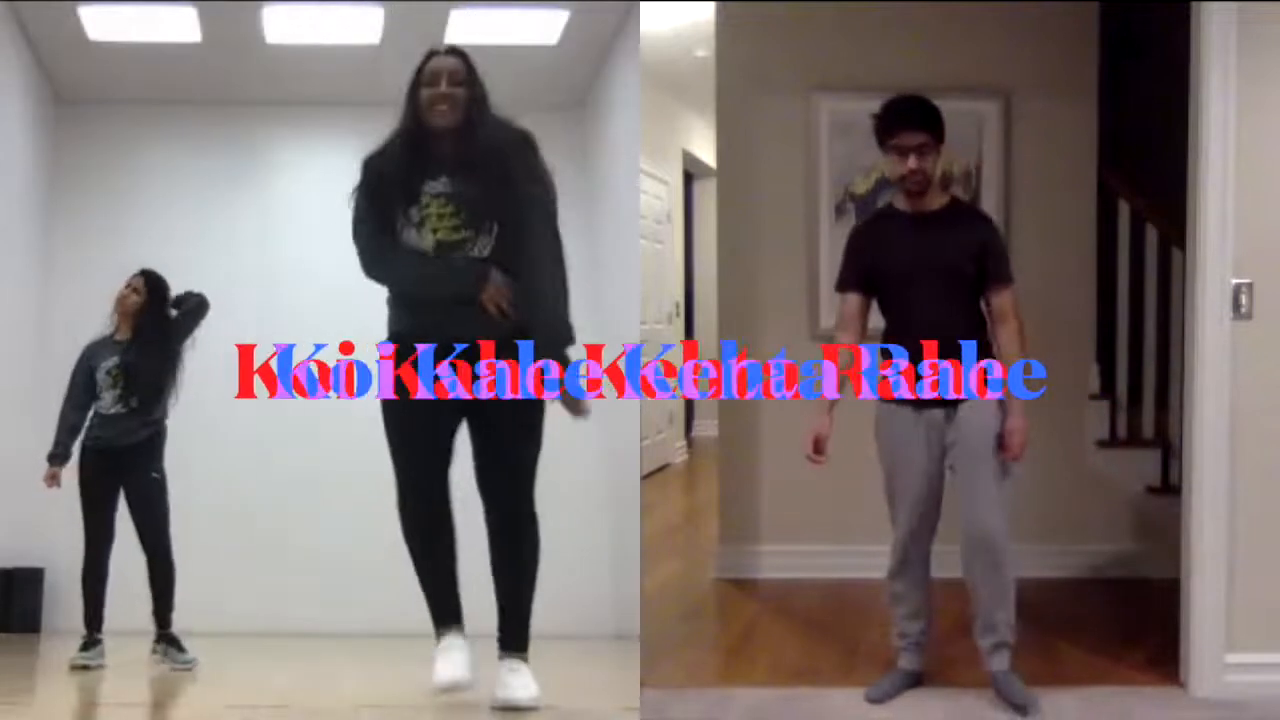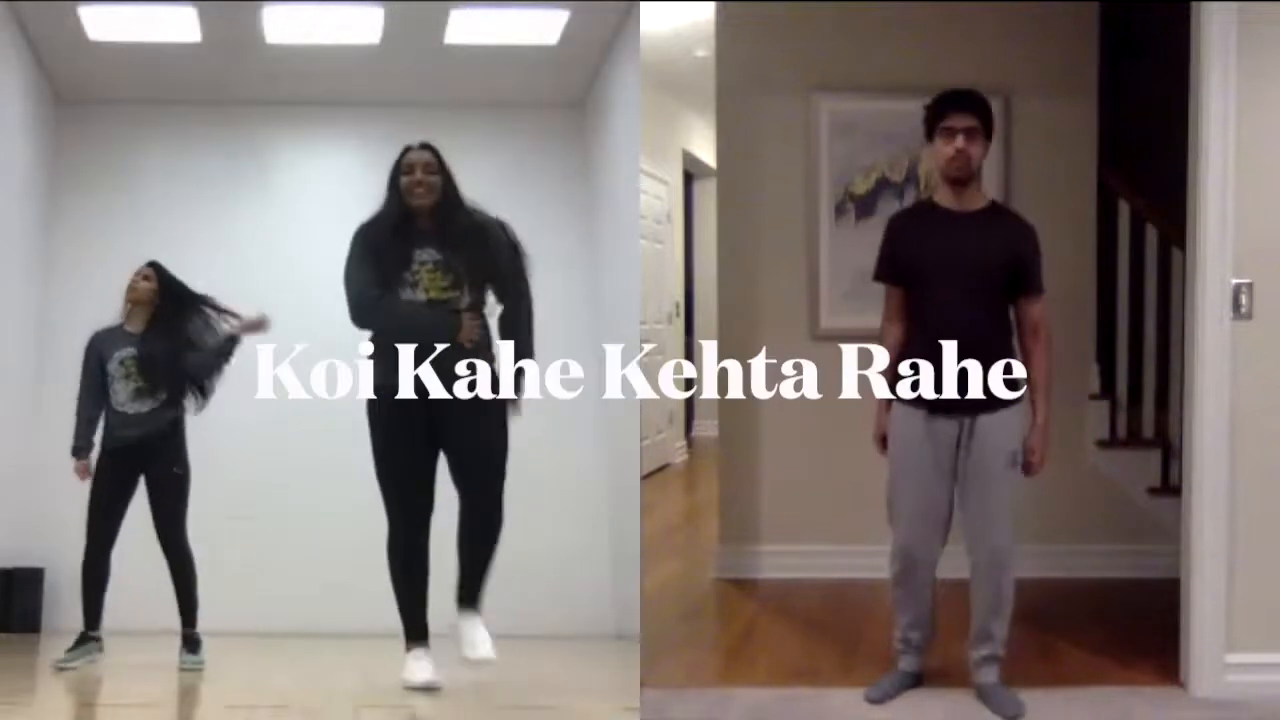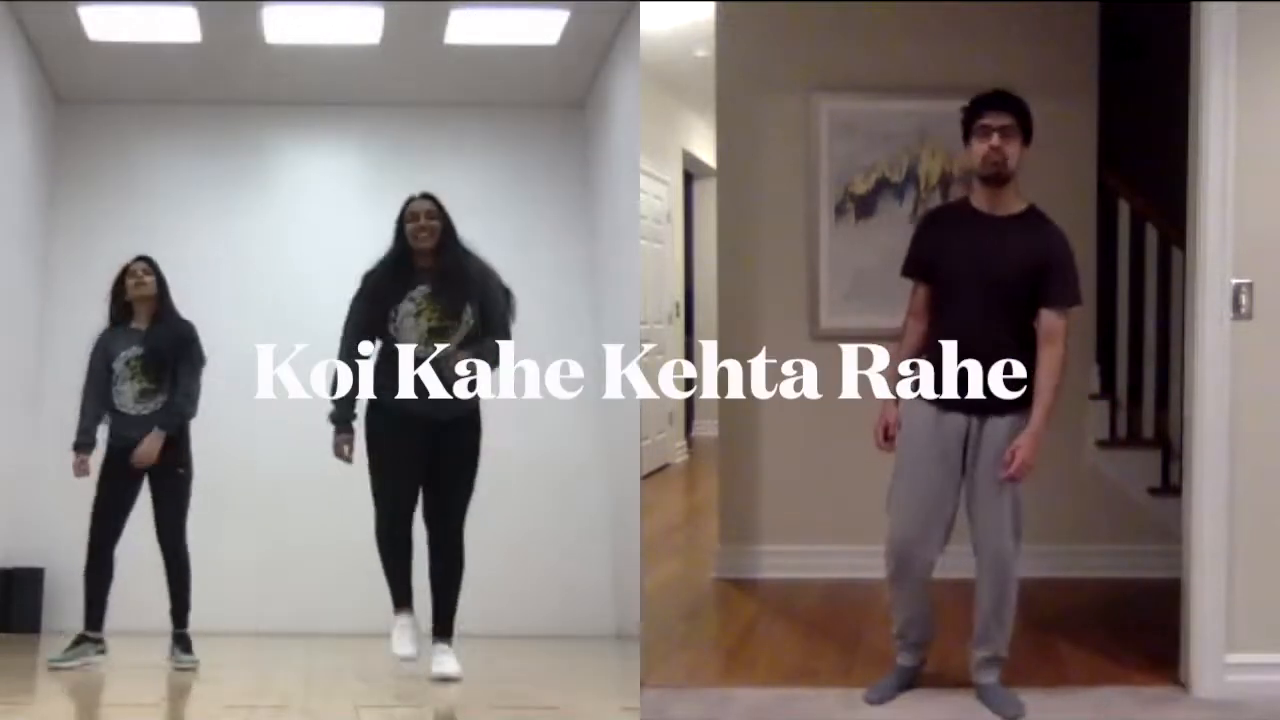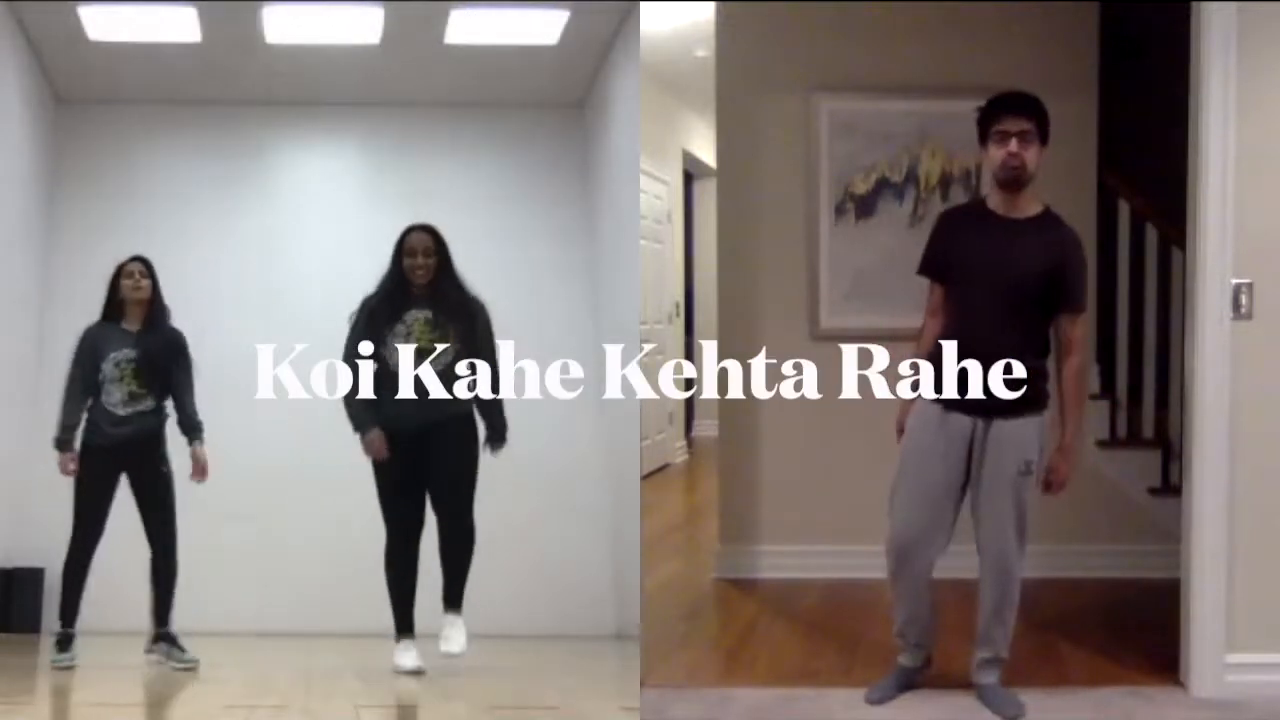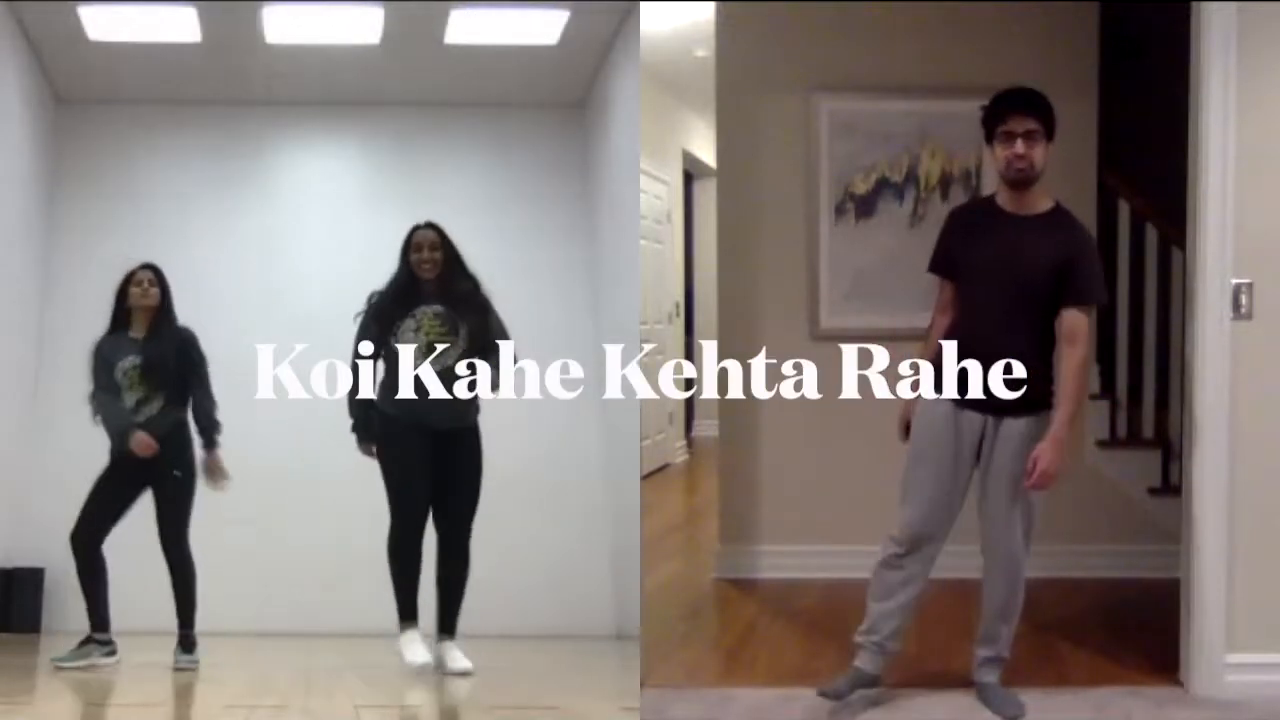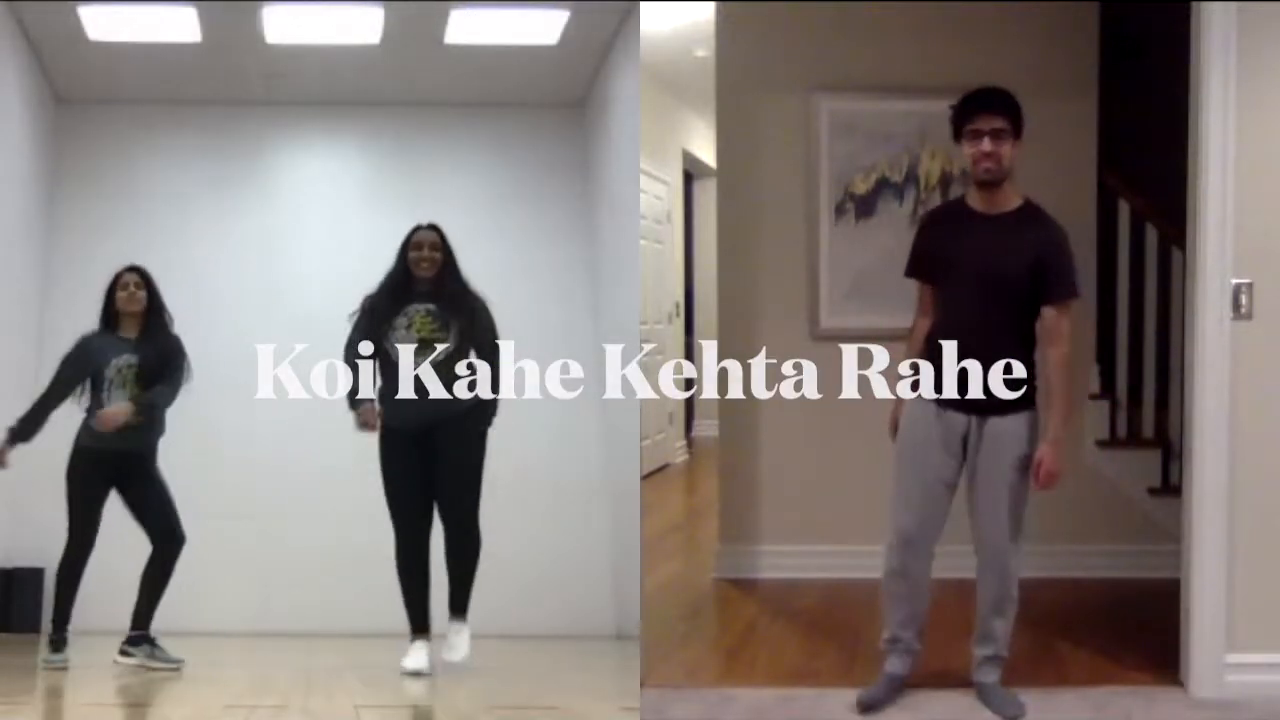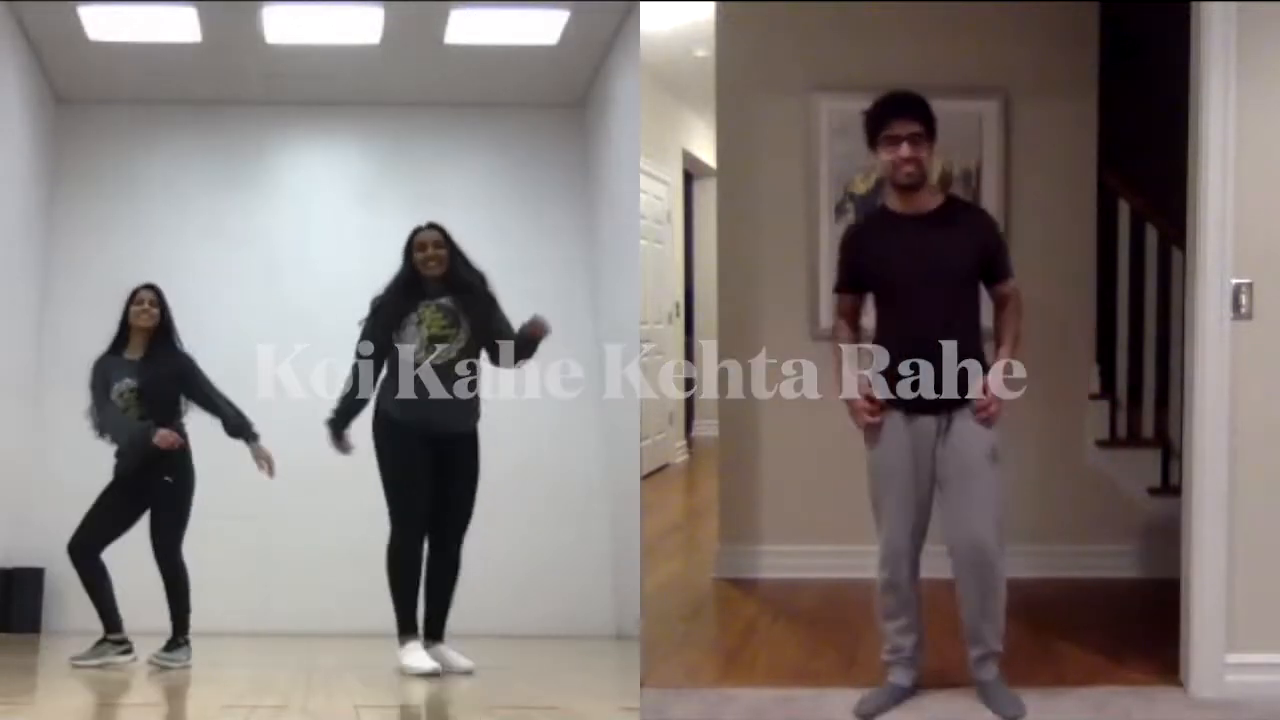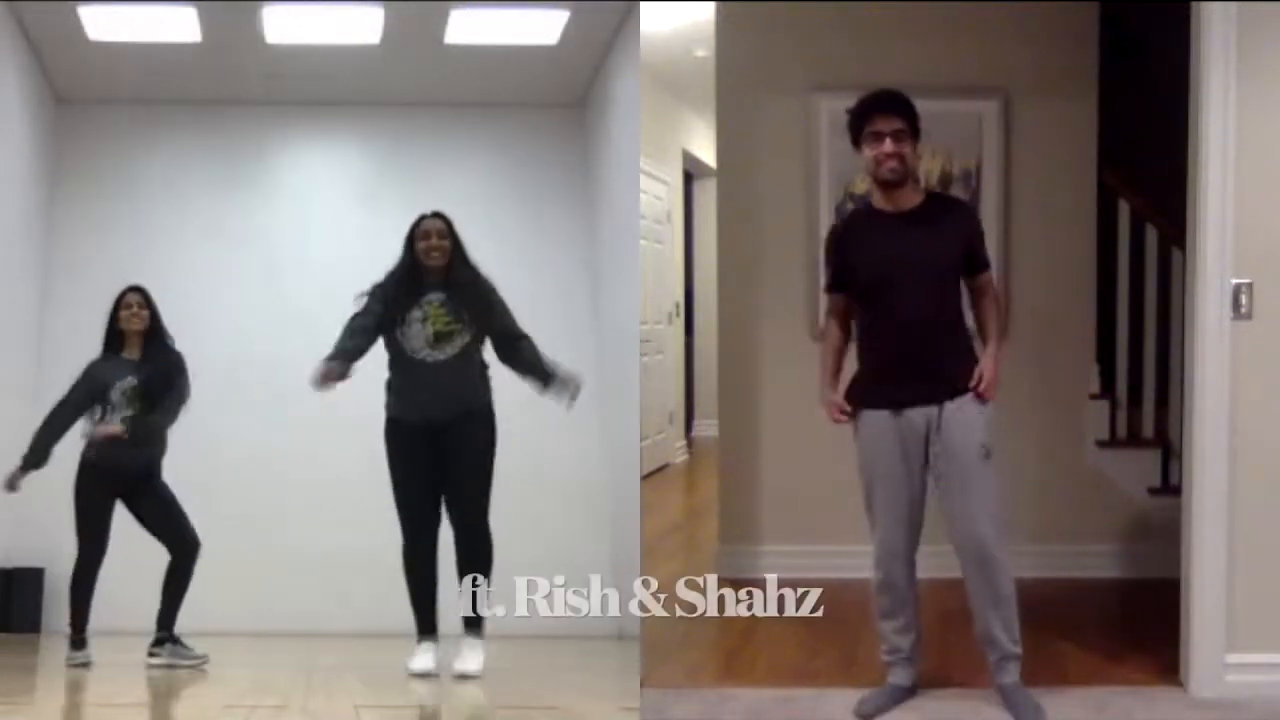
dt=0.5s
person 1, frame 1
left shoulder: (976, 227)
right shoulder: (870, 236)
left elbow: (1004, 318)
right elbow: (849, 329)
left wrist: (1017, 405)
right wrist: (825, 411)
left hip: (974, 403)
right hip: (903, 408)
left knee: (987, 532)
right knee: (909, 538)
left ankle: (1000, 661)
right ankle: (909, 658)
person 1, frame 2
left shoulder: (1014, 233)
right shoulder: (905, 228)
left elbow: (1034, 331)
right elbow: (894, 321)
left wrist: (1040, 420)
right wrist: (883, 404)
left hip: (996, 414)
right hip: (919, 412)
left knee: (993, 547)
right knee: (912, 544)
left ankle: (988, 669)
right ankle: (909, 659)
person 1, frame 3
left shoulder: (1046, 240)
right shoulder: (936, 226)
left elbow: (1051, 341)
right elbow: (917, 318)
left wrist: (1034, 429)
right wrist: (892, 398)
left hip: (1003, 416)
right hip: (932, 408)
left knee: (998, 550)
right knee: (907, 543)
right ankle: (908, 657)
person 1, frame 4
left shoulder: (1059, 243)
right shoulder: (953, 225)
left elbow: (1071, 349)
left wrist: (1067, 442)
right wrist: (911, 395)
left hip: (1016, 419)
right hip: (941, 408)
left knee: (1001, 552)
right knee: (908, 540)
right ankle: (911, 657)
person 1, frame 5
left shoulder: (1071, 239)
right shoulder: (964, 222)
left elbow: (1074, 343)
left wrist: (1058, 436)
right wrist: (917, 391)
left hip: (1023, 416)
right hip: (950, 402)
left knee: (1007, 550)
right knee: (915, 533)
right ankle: (870, 657)
person 1, frame 6
left shoulder: (1044, 235)
right shoulder: (937, 226)
left elbow: (1056, 341)
left wrist: (1053, 434)
right wrist: (901, 395)
left hip: (1006, 414)
right hip: (933, 405)
left knee: (998, 547)
right knee: (908, 537)
right ankle: (897, 661)
person 1, frame 7
left shoulder: (974, 225)
right shoulder: (863, 236)
left elbow: (1008, 302)
right elbow: (845, 319)
left wrist: (1001, 373)
right wrist: (852, 382)
left hip: (965, 410)
right hip: (895, 413)
left knee: (978, 543)
right knee: (896, 548)
left ankle: (987, 668)
person 1, frame 8
left shoulder: (957, 218)
right shoulder: (847, 235)
left elbow: (986, 291)
right elbow: (838, 317)
left wrist: (990, 352)
right wrist: (829, 384)
left hip: (956, 401)
right hip: (880, 409)
left knee: (980, 539)
right knee: (891, 547)
person 2, frame 1
left shoulder: (513, 160)
right shoulder: (386, 170)
left elbow: (542, 254)
right elbow: (375, 259)
left wrist: (557, 353)
right wrist: (471, 282)
left hip: (508, 352)
right hip: (418, 352)
left knee: (509, 498)
right knee: (420, 492)
left ankle: (513, 655)
right ankle: (449, 632)
person 2, frame 2
left shoulder: (480, 235)
right shoulder: (373, 241)
left elbow: (517, 301)
right elbow: (366, 308)
left wrist: (514, 372)
right wrist: (450, 327)
left hip: (470, 390)
right hip: (397, 394)
left knee: (484, 497)
right knee: (408, 518)
left ankle: (470, 608)
right ankle: (416, 647)
person 2, frame 3
left shoulder: (475, 278)
right shoulder: (379, 284)
left elbow: (502, 332)
right elbow: (354, 354)
left wrist: (480, 362)
right wrist: (343, 420)
left hip: (456, 421)
right hip: (394, 417)
left knee: (446, 527)
right knee: (393, 510)
left ankle: (443, 641)
right ankle: (403, 613)
person 2, frame 4
left shoulder: (465, 308)
right shoulder: (376, 310)
left elbow: (488, 370)
right elbow: (355, 372)
left wrist: (496, 428)
right wrist: (366, 426)
left hip: (451, 426)
right hip: (395, 431)
left knee: (455, 513)
right knee: (402, 531)
left ankle: (453, 612)
right ankle: (404, 639)
person 2, frame 5
left shoulder: (472, 305)
right shoulder: (385, 307)
left elbow: (501, 354)
left wrist: (495, 377)
right wrist: (362, 428)
left hip: (458, 431)
right hip: (401, 427)
left knee: (456, 533)
right knee: (409, 515)
left ankle: (447, 640)
right ankle: (409, 627)
person 2, frame 6
left shoulder: (467, 305)
right shoulder: (380, 306)
left elbow: (492, 364)
right elbow: (354, 361)
left wrist: (483, 415)
right wrist: (360, 400)
left hip: (458, 424)
right hip: (400, 430)
left knee: (460, 515)
right knee: (410, 531)
left ankle: (458, 621)
right ankle: (419, 639)
person 2, frame 7
left shoulder: (474, 299)
right shoulder: (390, 305)
left elbow: (506, 352)
right elbow: (366, 366)
left wrist: (530, 337)
right wrist: (339, 420)
left hip: (458, 433)
right hip: (400, 429)
left knee: (448, 536)
right knee: (409, 527)
left ankle: (435, 640)
right ankle: (410, 641)
person 2, frame 8
left shoulder: (477, 291)
right shoulder: (390, 293)
left elbow: (513, 343)
right elbow: (360, 329)
left wrist: (550, 376)
right wrist: (338, 360)
left hip: (468, 420)
right hip: (408, 424)
left knee: (470, 518)
right knee: (418, 529)
left ankle: (472, 637)
right ankle: (426, 641)
person 3, frame 1
left shoulder: (160, 343)
right shoulder: (94, 352)
left elbow: (198, 304)
right elbow: (74, 407)
left wrist: (166, 301)
right wrist: (58, 457)
left hip: (144, 455)
right hip: (98, 456)
left knee: (158, 546)
right knee: (97, 548)
left ankle: (164, 636)
right ankle: (93, 639)
person 3, frame 2
left shoulder: (173, 338)
right shoulder: (102, 341)
left elbow: (202, 375)
right elbow: (89, 400)
left wrist: (235, 335)
right wrist: (81, 450)
left hip: (165, 447)
right hip: (116, 450)
left knee: (174, 542)
right knee: (98, 542)
left ankle: (190, 637)
right ankle: (89, 635)
person 3, frame 3
left shoulder: (180, 333)
right shoulder: (109, 339)
left elbow: (188, 390)
right elbow: (94, 395)
left wrist: (161, 434)
right wrist: (83, 446)
left hip: (170, 450)
right hip: (122, 450)
left knee: (173, 541)
right knee: (101, 540)
left ankle: (180, 637)
right ankle: (92, 636)
person 3, frame 4
left shoulder: (169, 339)
right shoulder: (96, 336)
left elbow: (183, 394)
right elbow: (77, 391)
left wrist: (196, 441)
right wrist: (64, 444)
left hip: (148, 448)
right hip: (98, 449)
left knee: (163, 540)
right knee: (84, 539)
left ankle: (161, 634)
right ankle: (66, 637)
person 3, frame 5
left shoulder: (181, 341)
right shoulder: (108, 347)
left elbow: (201, 396)
right elbow: (104, 399)
left wrist: (210, 447)
right wrist: (129, 433)
left hip: (173, 453)
right hip: (127, 455)
left knee: (174, 544)
right knee: (84, 537)
left ankle: (186, 641)
right ankle: (100, 638)
person 3, frame 6
left shoulder: (167, 344)
right shoulder: (94, 344)
left elbow: (169, 390)
right elbow: (55, 392)
left wrist: (132, 410)
left hip: (139, 462)
right hip: (92, 458)
left knee: (171, 539)
right knee: (80, 546)
left ankle: (138, 639)
right ankle: (57, 640)
person 3, frame 7
left shoulder: (174, 361)
right shoulder: (105, 367)
left elbow: (213, 400)
right elbow: (107, 420)
left wrist: (251, 440)
right wrist: (149, 434)
left hip: (171, 468)
right hip: (132, 470)
left knee: (166, 552)
right knee: (82, 547)
left ankle: (180, 640)
right ankle: (116, 638)
person 3, frame 8
left shoulder: (169, 362)
right shoulder: (101, 369)
left elbow: (169, 411)
right elbow: (62, 414)
left wrist: (124, 427)
left hip: (144, 474)
right hip: (98, 472)
left knee: (186, 545)
right knee: (91, 554)
left ankle: (163, 640)
right ankle: (78, 639)
